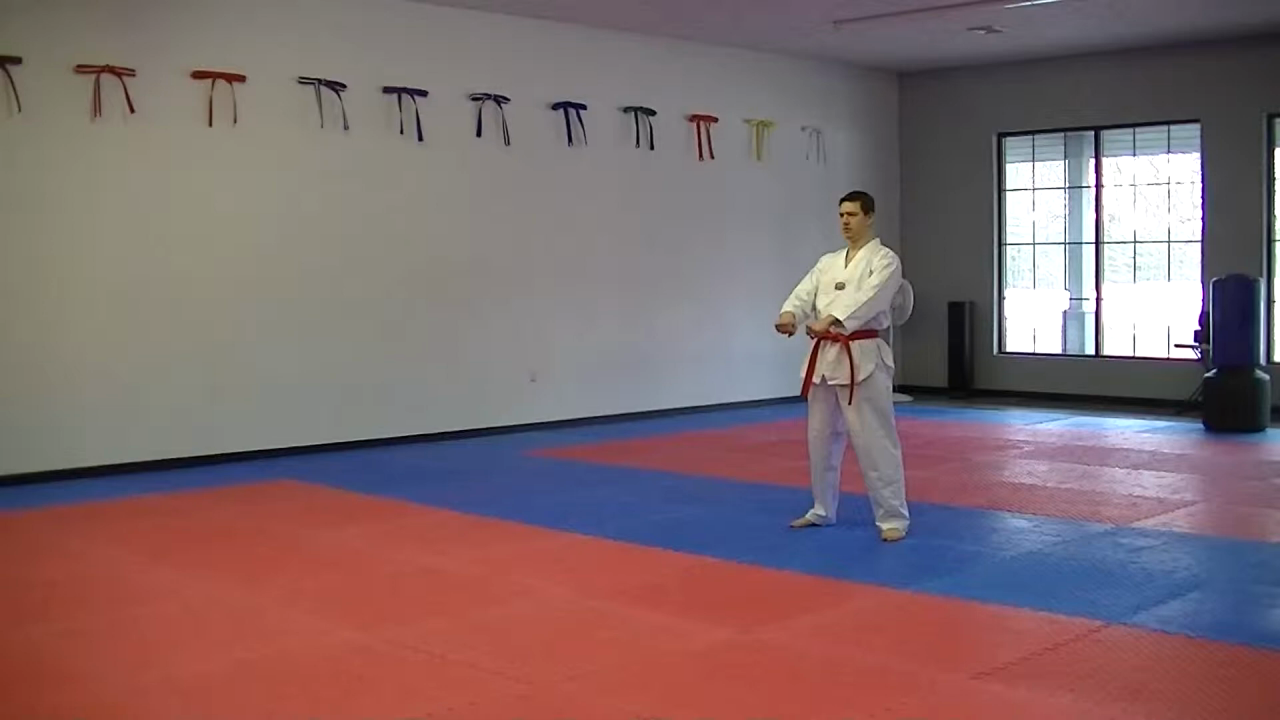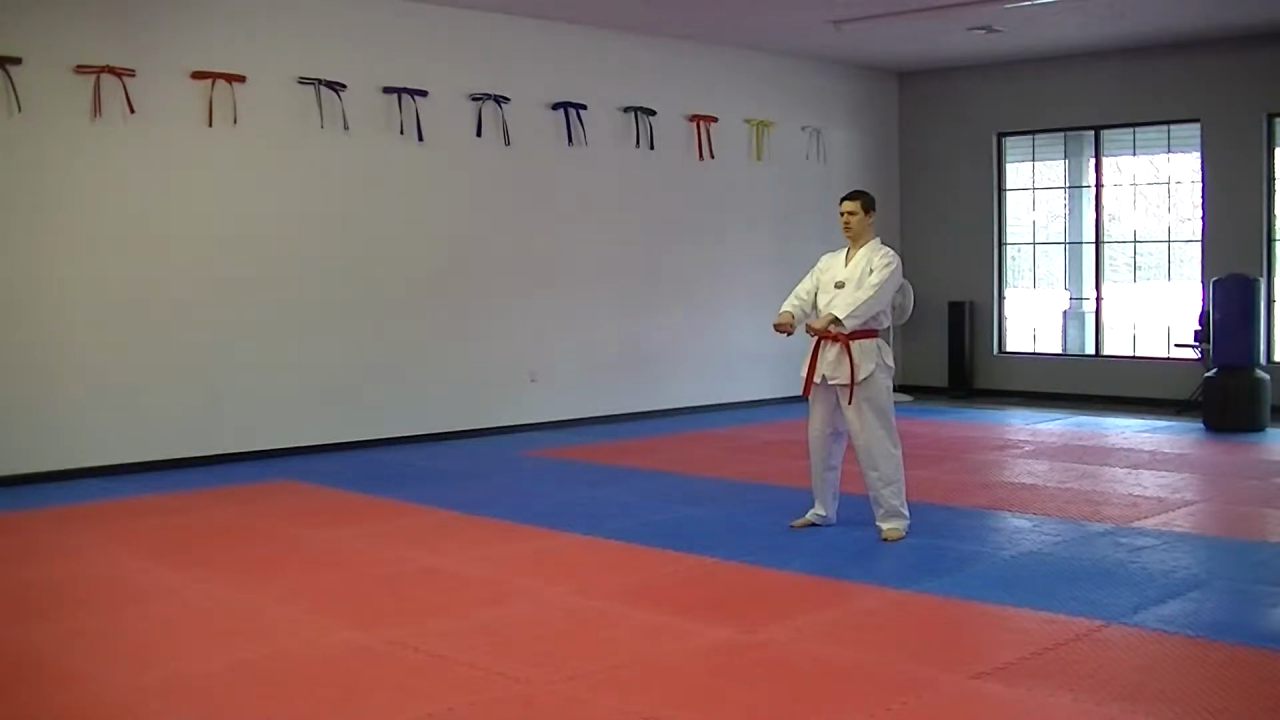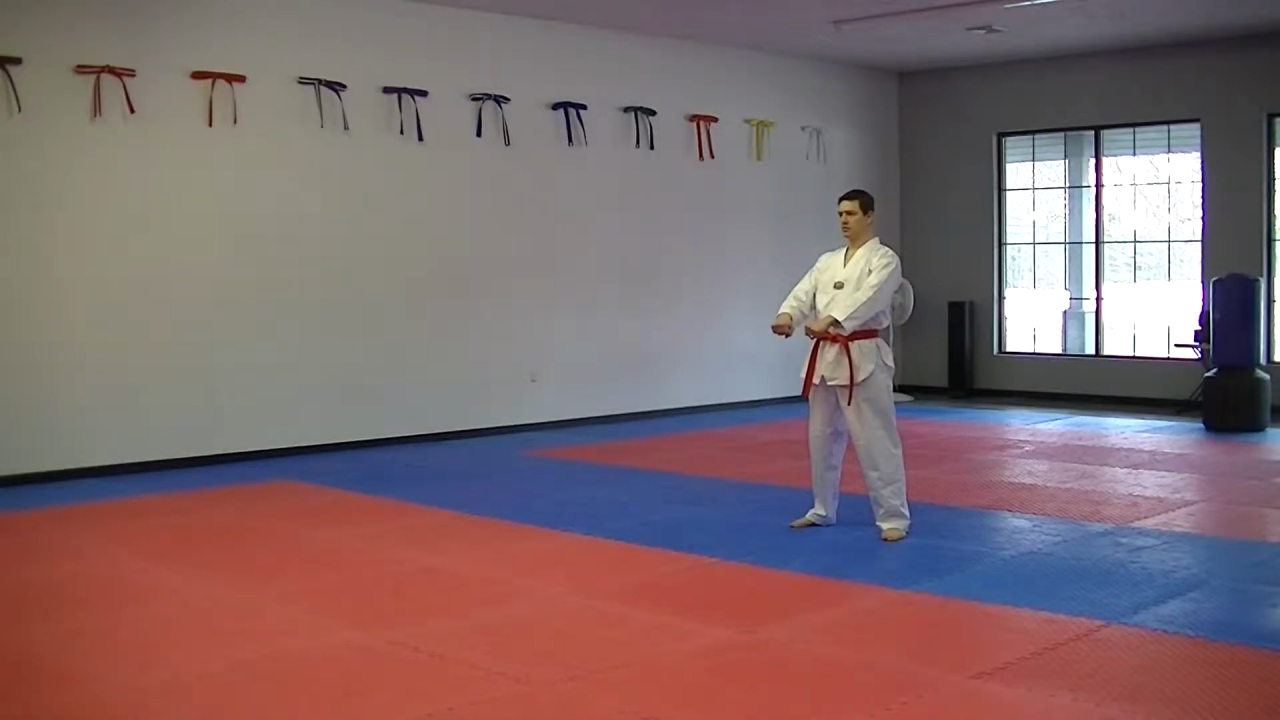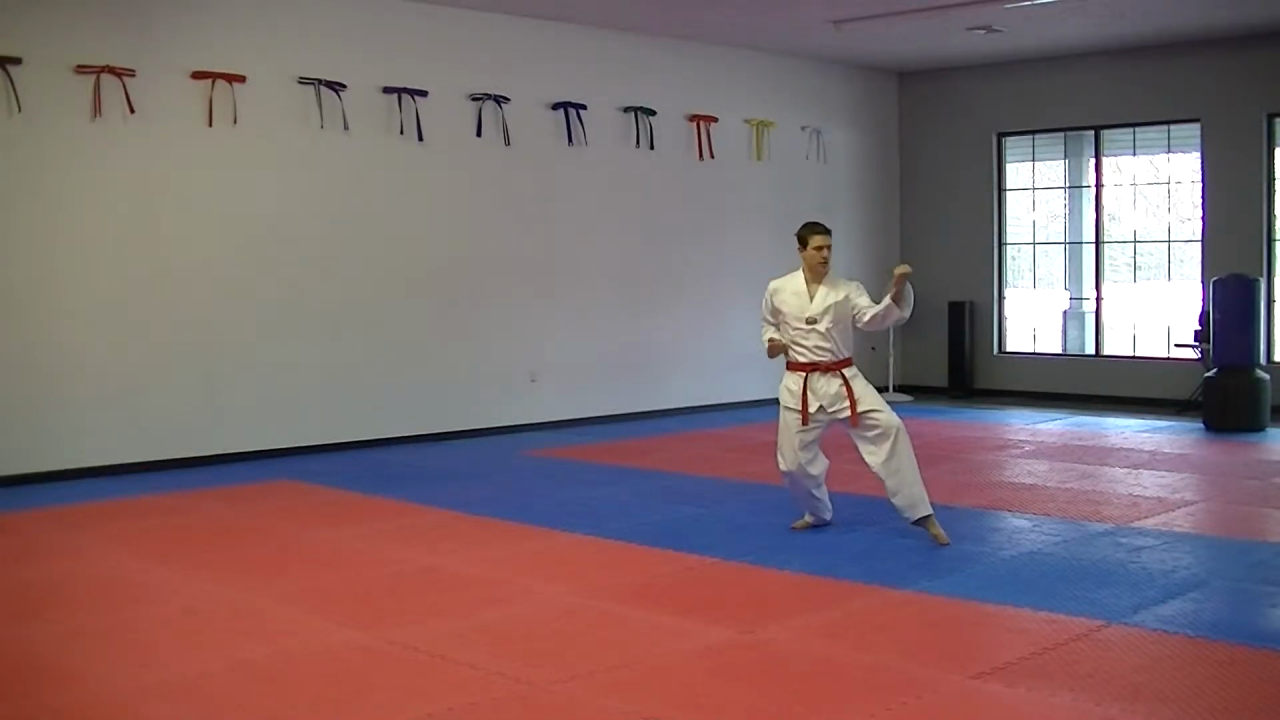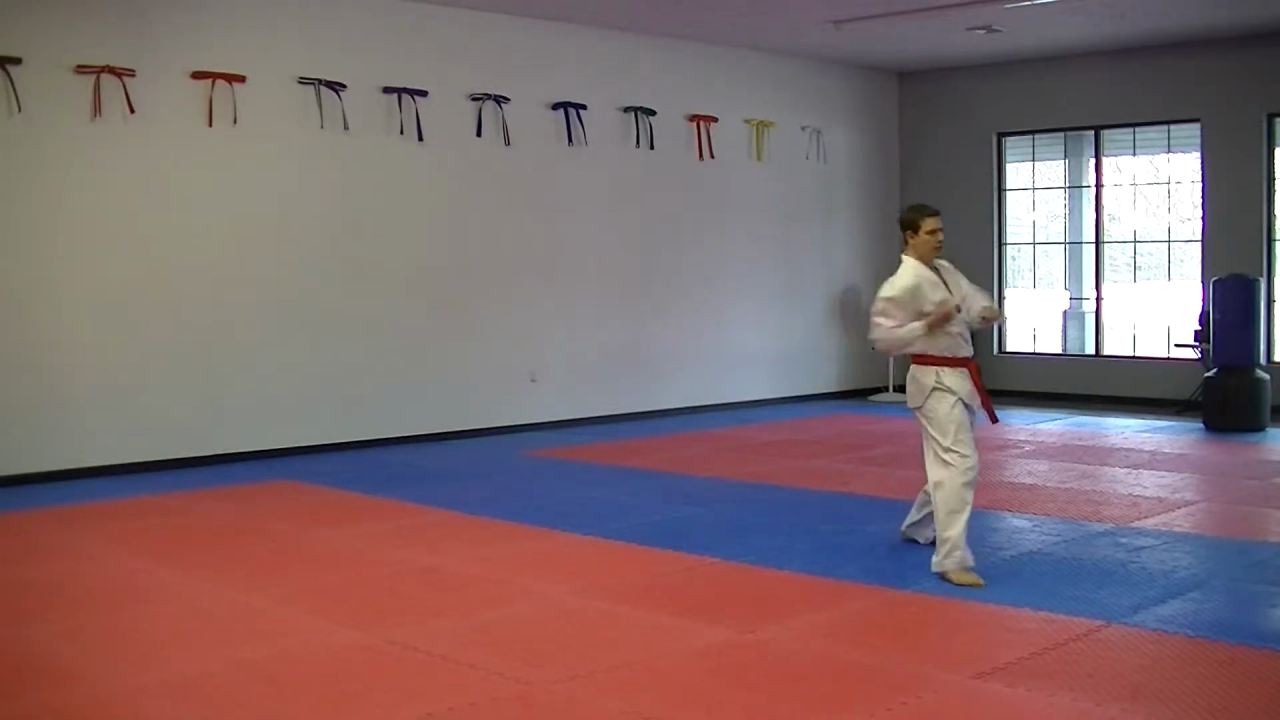
dt=1s
person 1, frame 1
left shoulder: (885, 261)
right shoulder: (827, 262)
left elbow: (867, 298)
right elbow: (805, 291)
left wrist: (829, 320)
right wrist: (789, 313)
left hip: (862, 358)
right hip: (825, 358)
left knee: (874, 439)
right knee: (821, 437)
left ankle: (893, 517)
right ankle: (822, 510)
person 1, frame 2
left shoulder: (885, 259)
right shoulder: (828, 261)
left elbow: (867, 297)
right elbow: (805, 292)
left wrist: (829, 319)
right wrist: (788, 313)
left hip: (863, 357)
right hip: (826, 357)
left knee: (875, 439)
right knee: (822, 436)
left ankle: (893, 517)
right ankle: (823, 509)
person 1, frame 3
left shoulder: (884, 259)
right shoulder: (827, 261)
left elbow: (867, 298)
right elbow: (804, 293)
left wrist: (829, 321)
right wrist: (787, 315)
left hip: (863, 357)
right hip: (826, 357)
left knee: (875, 439)
right knee: (822, 437)
left ankle: (893, 517)
right ankle: (823, 510)
person 1, frame 4
left shoulder: (847, 288)
right shoulder: (777, 289)
left elbow: (877, 318)
right elbow: (769, 324)
left wrist: (897, 291)
right wrist: (772, 342)
left hip: (843, 380)
right hip: (799, 386)
left knee: (889, 428)
right knee: (794, 462)
left ankle: (920, 512)
right ankle: (817, 512)
person 1, frame 5
left shoulder: (944, 270)
right shoulder: (901, 284)
left elbow: (972, 298)
right elbow: (885, 338)
left wrist: (984, 311)
right wrist: (929, 325)
left hip: (959, 377)
right hip: (935, 380)
left knee: (953, 462)
right knee: (959, 461)
left ankle: (918, 528)
right ankle: (952, 560)
